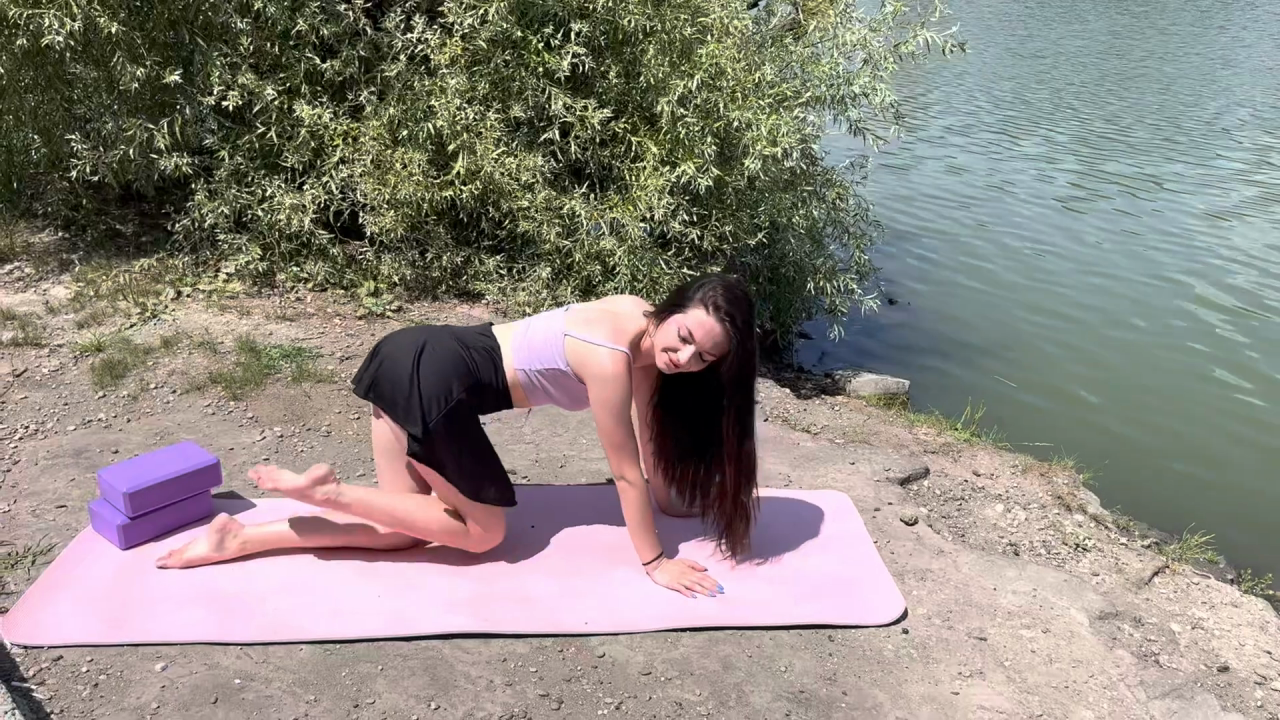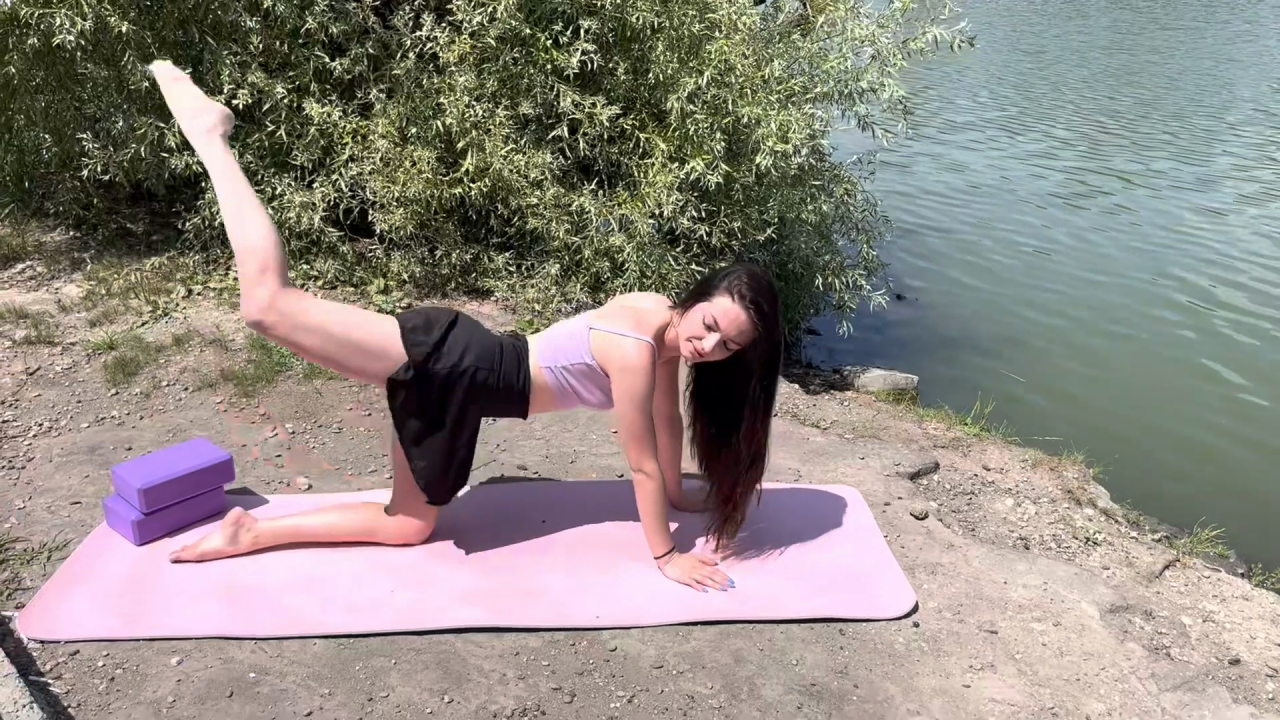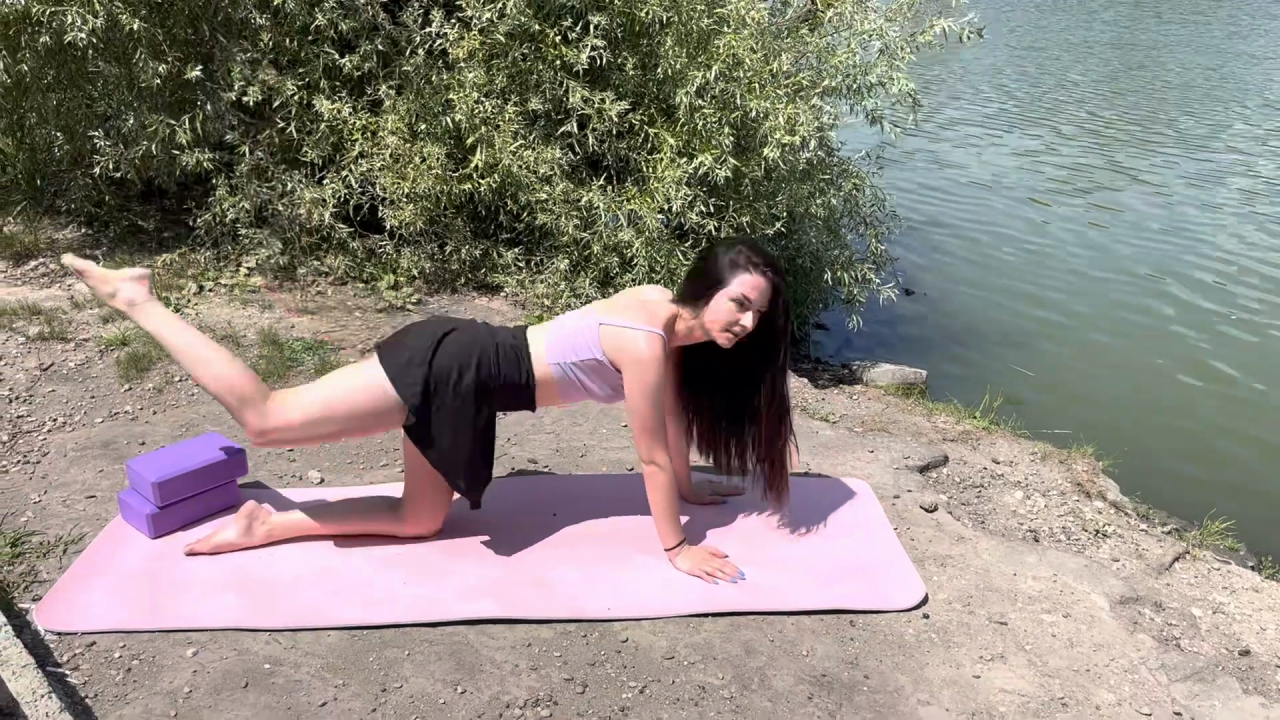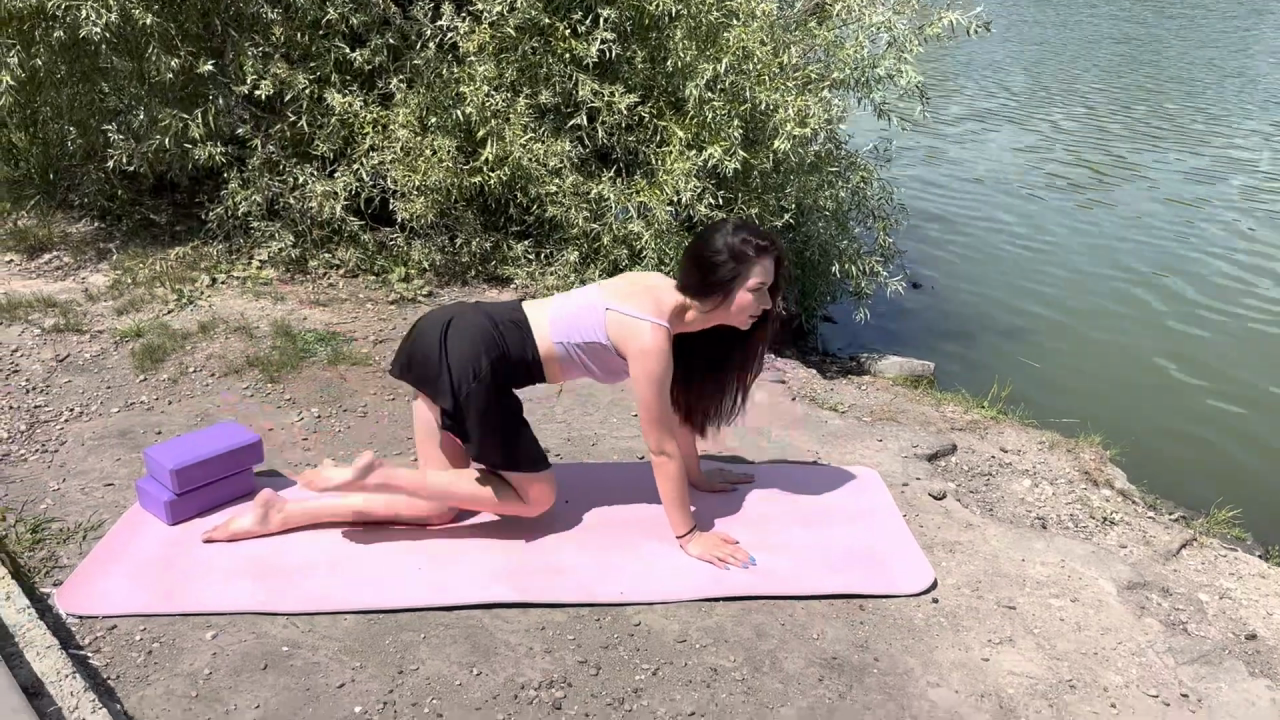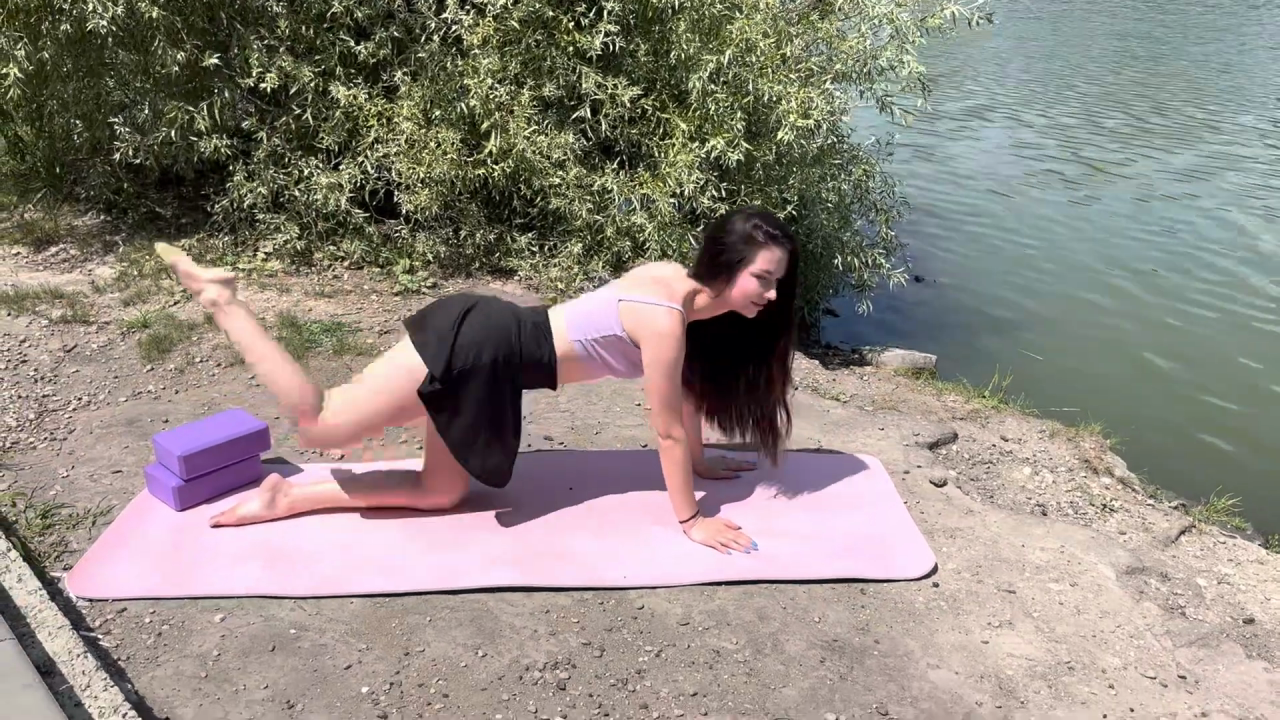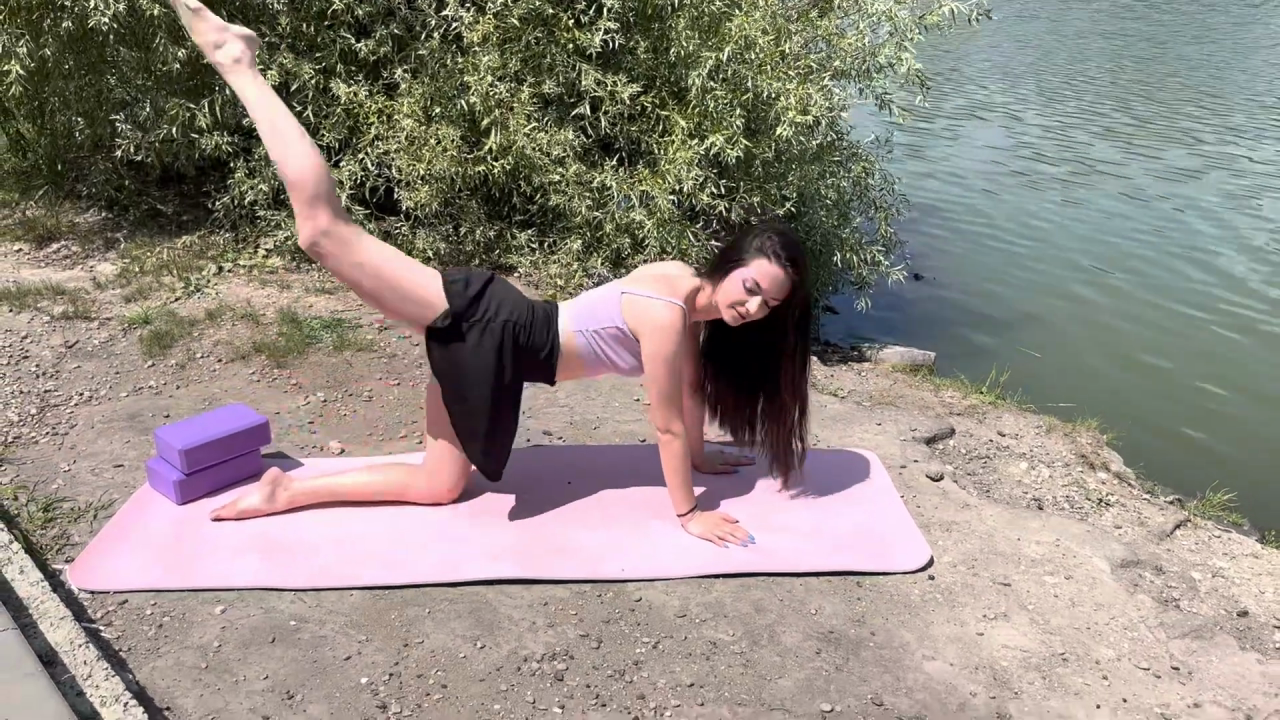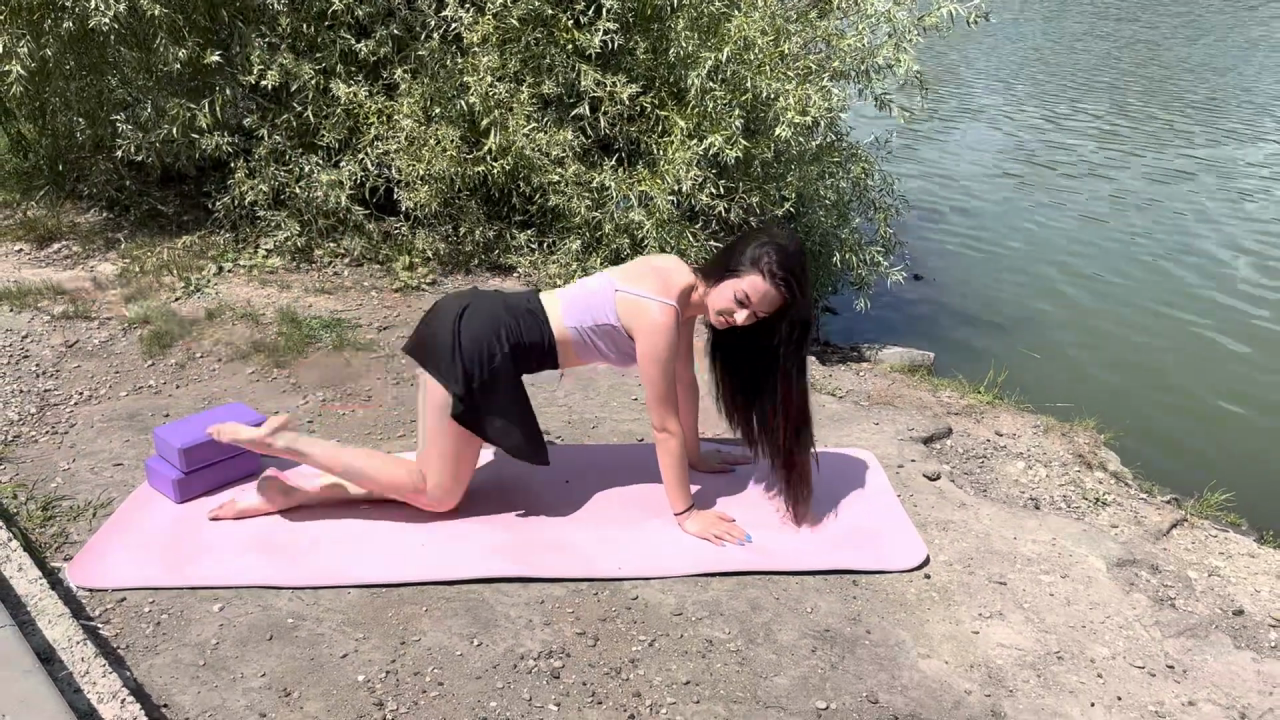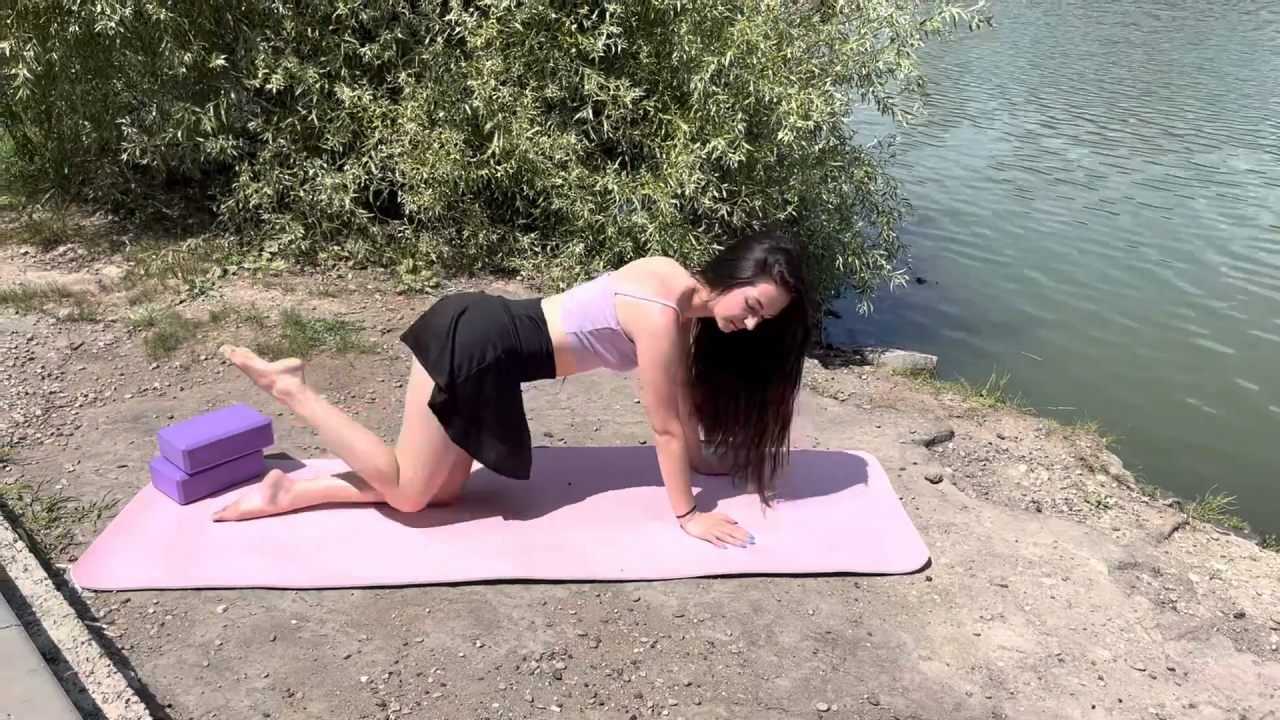
dt=0.5s
person 1, frame 1
left shoulder: (640, 317)
right shoulder: (611, 358)
left elbow: (648, 425)
right elbow: (626, 469)
left wrist: (663, 498)
right wrist: (654, 561)
left hip: (423, 358)
right hip: (434, 380)
left knee: (401, 529)
right knee: (484, 532)
left ankle: (238, 536)
right ankle: (324, 488)
person 1, frame 2
left shoulder: (656, 310)
right shoulder: (636, 349)
left elbow: (666, 434)
right elbow: (643, 467)
left wrist: (671, 505)
right wrist: (665, 557)
left hip: (456, 388)
right hip: (449, 366)
left knee: (410, 526)
right knee: (268, 304)
left ankle: (252, 529)
right ankle: (211, 133)
person 1, frame 3
left shoulder: (665, 307)
right shoulder: (646, 341)
left elbow: (673, 413)
right elbow: (652, 455)
left wrist: (682, 486)
right wrist: (675, 543)
left hip: (469, 360)
right hip: (454, 369)
left knee: (422, 518)
right knee: (264, 418)
left ankle: (262, 523)
right ankle: (137, 298)
person 1, frame 4
left shoulder: (668, 294)
right shoulder: (650, 332)
left elbow: (677, 404)
right elbow: (660, 445)
left wrist: (695, 475)
right wrist: (687, 534)
left hip: (459, 336)
right hip: (469, 355)
left knee: (437, 506)
right knee: (535, 497)
left ankle: (277, 511)
right ankle: (375, 476)
person 1, frame 5
left shoulder: (678, 283)
right shoulder: (666, 320)
left elbow: (686, 391)
right elbow: (668, 430)
left wrist: (700, 462)
right wrist: (689, 518)
left hip: (489, 332)
right hip: (476, 347)
left knee: (439, 494)
right knee: (318, 420)
left ankle: (284, 496)
right ankle: (220, 299)
person 1, frame 6
left shoulder: (692, 298)
right shoulder: (665, 316)
left elbow: (687, 397)
right elbow: (667, 426)
left wrist: (696, 461)
right wrist: (685, 511)
left hip: (490, 343)
right hip: (475, 321)
left knee: (439, 488)
right knee: (323, 228)
left ankle: (285, 491)
right ankle: (239, 66)
person 1, frame 7
left shoulder: (681, 276)
right shoulder: (660, 311)
left elbow: (683, 383)
right elbow: (666, 423)
left wrist: (697, 456)
right wrist: (684, 511)
left hip: (478, 321)
right hip: (475, 343)
left knee: (443, 480)
right knee: (435, 493)
left ankle: (282, 487)
right ankle: (286, 441)
person 1, frame 8
left shoulder: (677, 281)
right shoulder: (661, 314)
left elbow: (682, 388)
right elbow: (665, 425)
left wrist: (699, 456)
right wrist: (687, 513)
left hip: (483, 330)
right hip: (475, 345)
left knee: (440, 485)
right knee: (411, 494)
left ankle: (287, 490)
right ankle: (291, 386)
